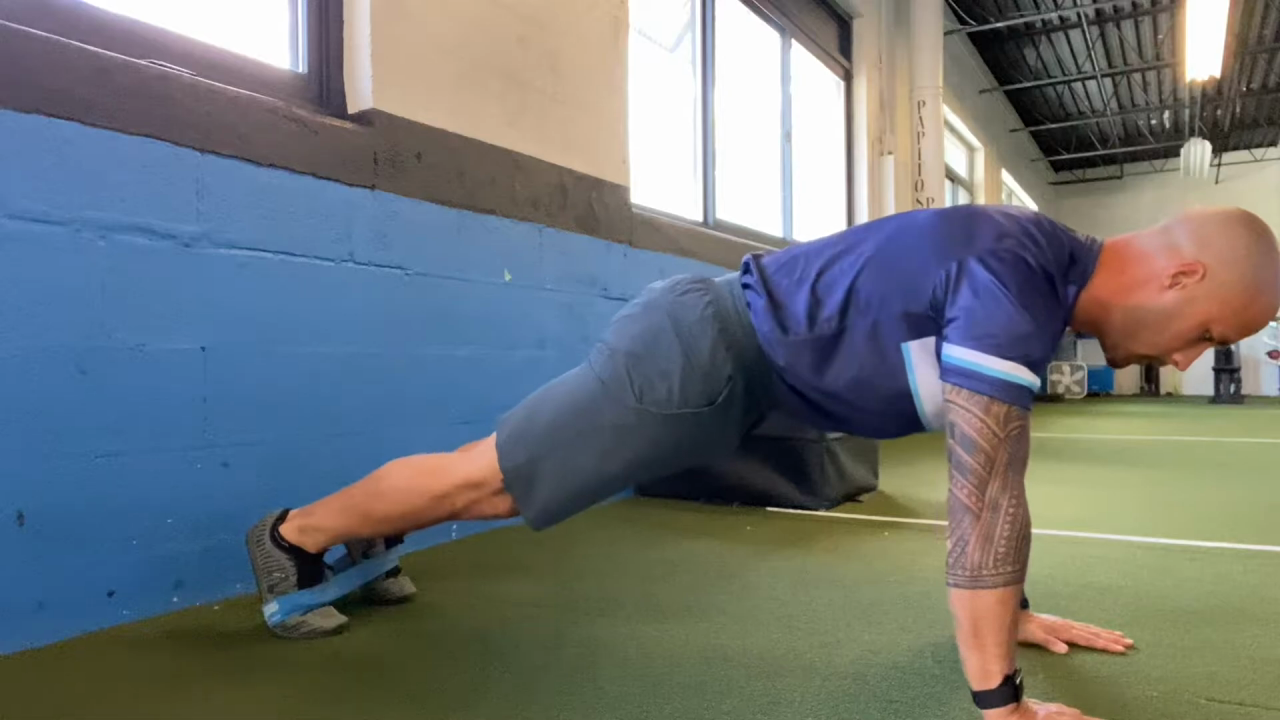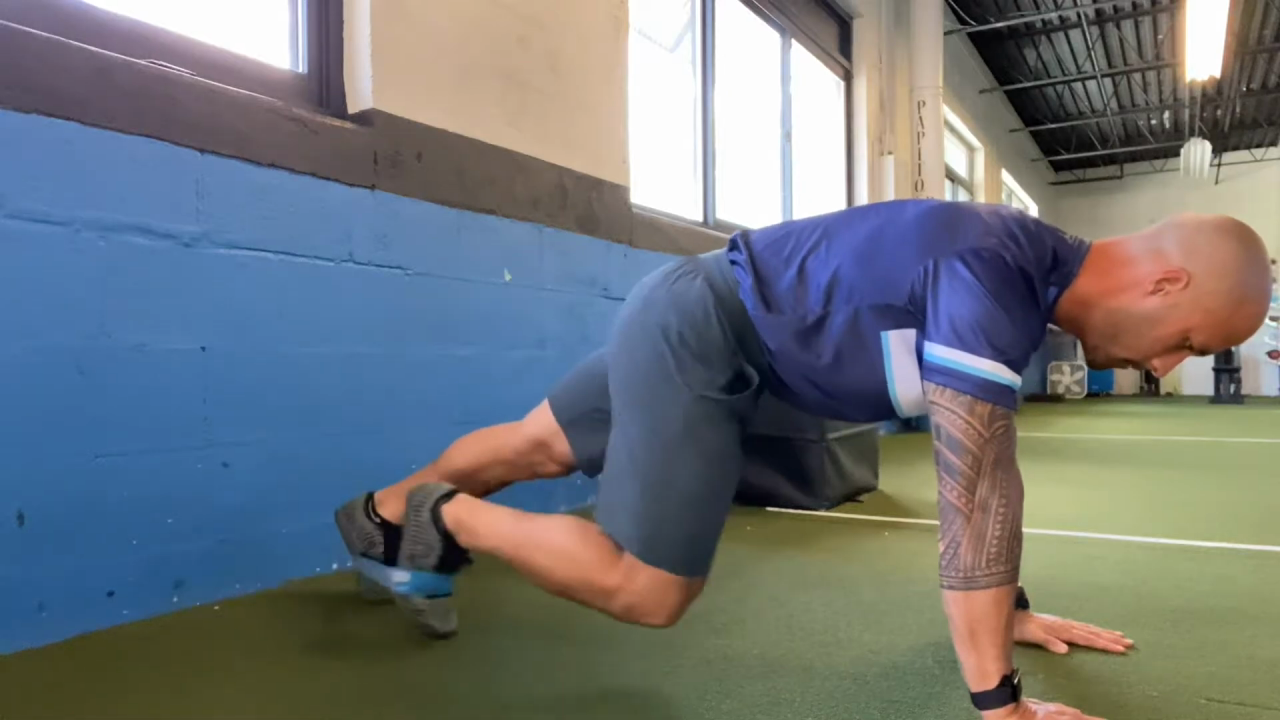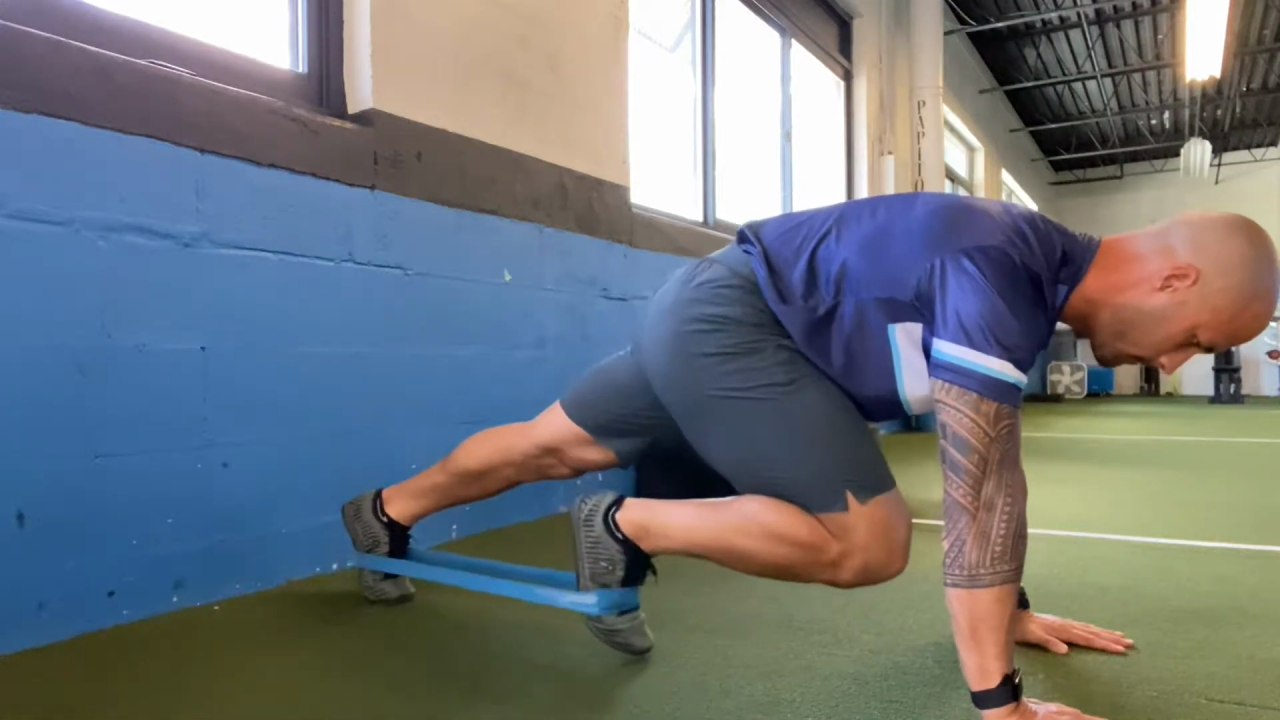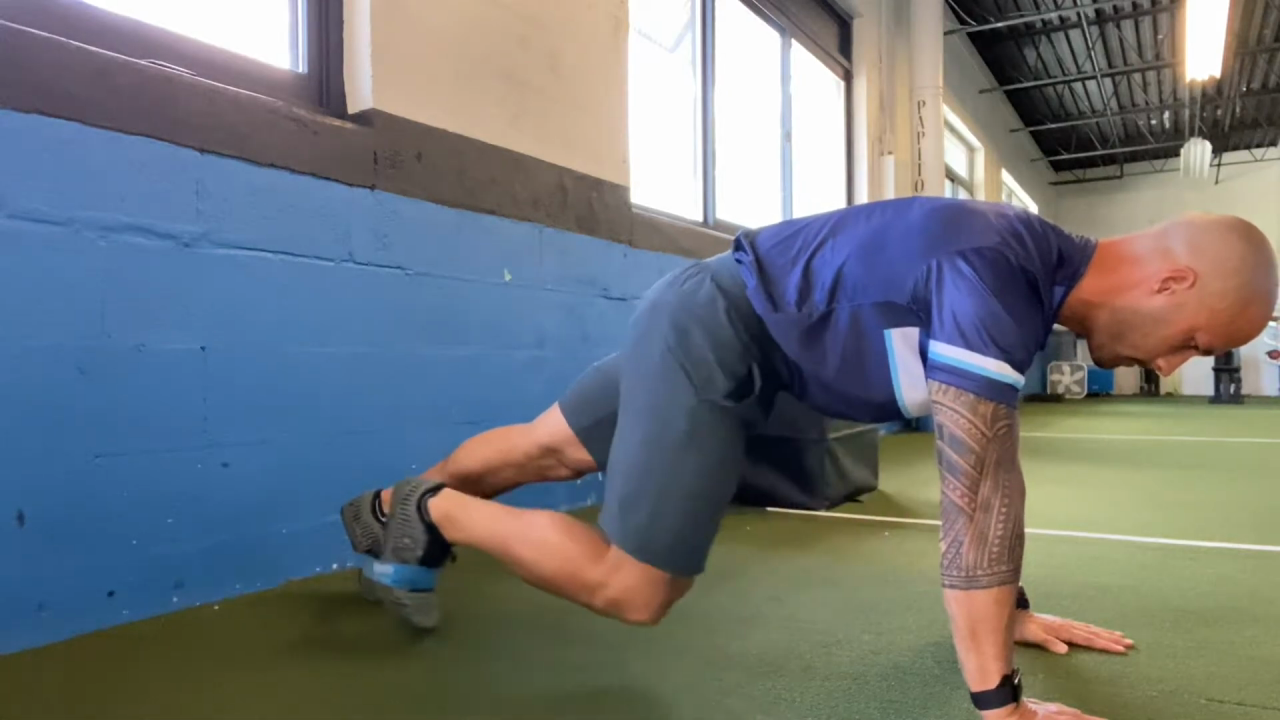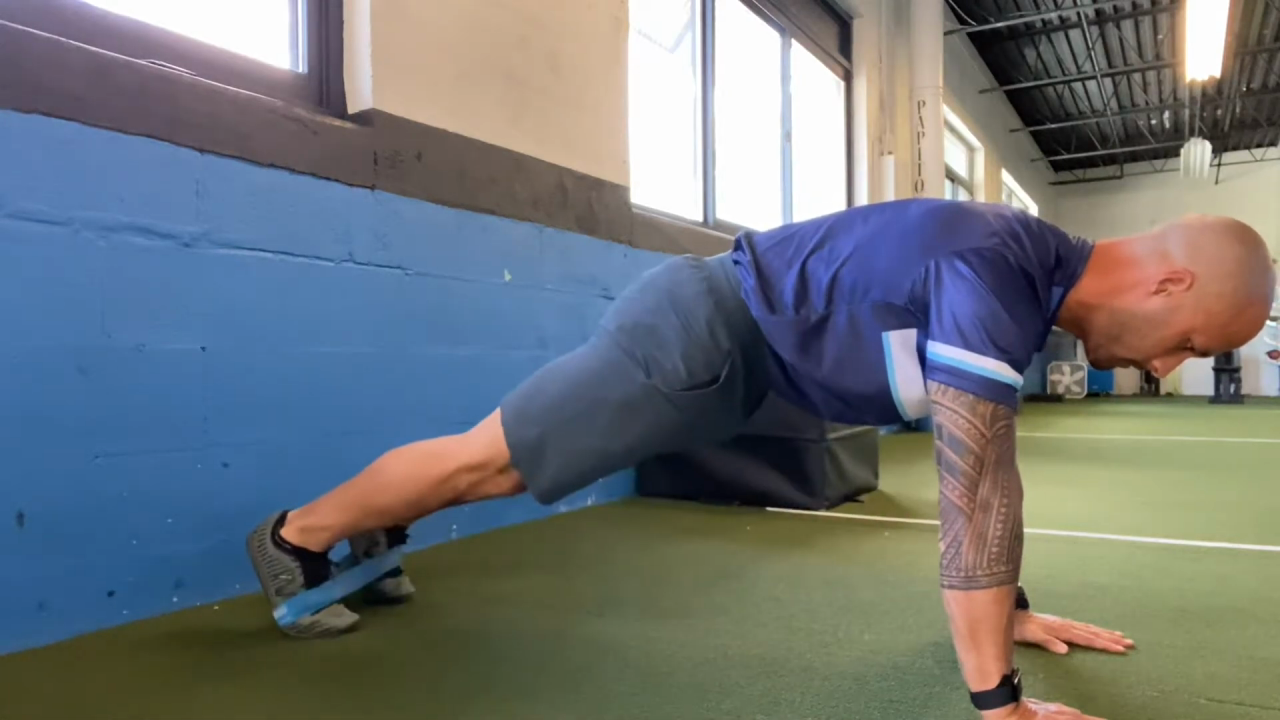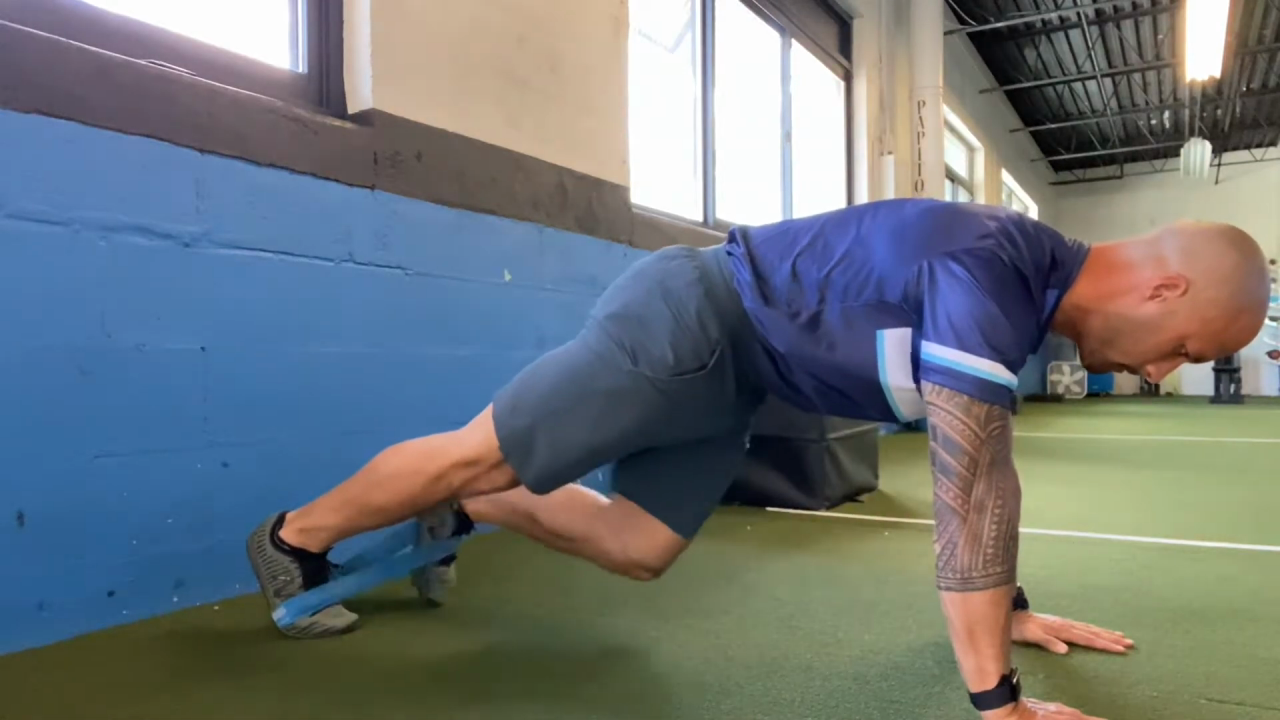
dt=0.7s
person 1, frame 1
left shoulder: (1034, 272)
right shoulder: (1016, 281)
left elbow: (991, 474)
right elbow: (985, 494)
left wrist: (1012, 610)
left hip: (714, 344)
right hip: (699, 355)
left knee: (507, 461)
right knee: (490, 479)
left ankle: (366, 535)
right ankle: (293, 540)
person 1, frame 2
left shoulder: (1029, 274)
right shoulder: (993, 278)
left elbow: (990, 467)
right elbow: (974, 492)
left wrist: (1009, 609)
left hip: (697, 322)
right hip: (698, 329)
left knee: (541, 448)
right knee: (648, 590)
left ankle: (378, 516)
right ankle: (447, 520)
person 1, frame 3
left shoulder: (1034, 269)
right shoulder: (999, 272)
left elbow: (995, 467)
right elbow: (979, 491)
left wrist: (1011, 610)
left hip: (704, 319)
right hip: (721, 320)
left knee: (551, 444)
right knee: (870, 543)
left ankle: (383, 516)
right ankle: (631, 527)
person 1, frame 4
left shoulder: (1036, 274)
right shoulder: (996, 275)
left elbow: (992, 468)
right elbow: (975, 494)
left wrist: (1010, 609)
left hip: (715, 330)
right hip: (714, 334)
left knee: (550, 450)
right knee: (629, 589)
left ankle: (402, 503)
right ankle: (426, 516)
person 1, frame 5
left shoulder: (1033, 277)
right shoulder: (994, 276)
left elbow: (987, 472)
right elbow: (974, 492)
left wrist: (1012, 610)
left hip: (717, 341)
right hip: (699, 335)
left knee: (507, 458)
right knee: (487, 460)
left ankle: (378, 529)
right ankle: (295, 539)
person 1, frame 6
left shoulder: (1030, 285)
right shoulder: (990, 275)
left elbow: (986, 473)
right elbow: (969, 491)
left wrist: (1009, 610)
left hip: (726, 364)
right hip: (688, 325)
left knee: (642, 545)
right knee: (480, 454)
left ankle: (463, 513)
right ankle: (292, 541)
